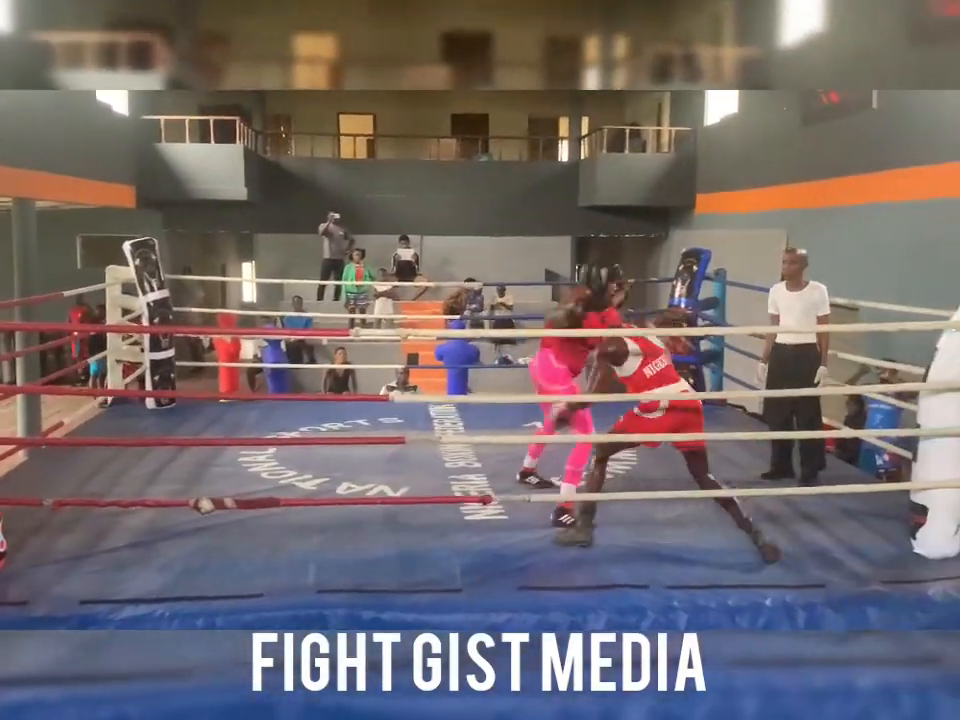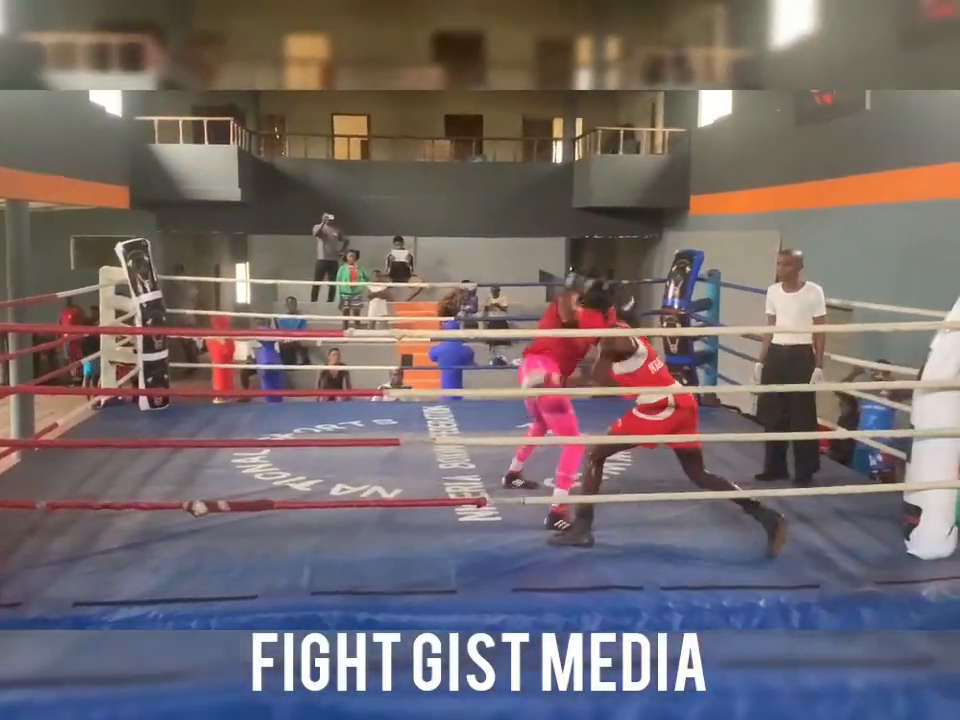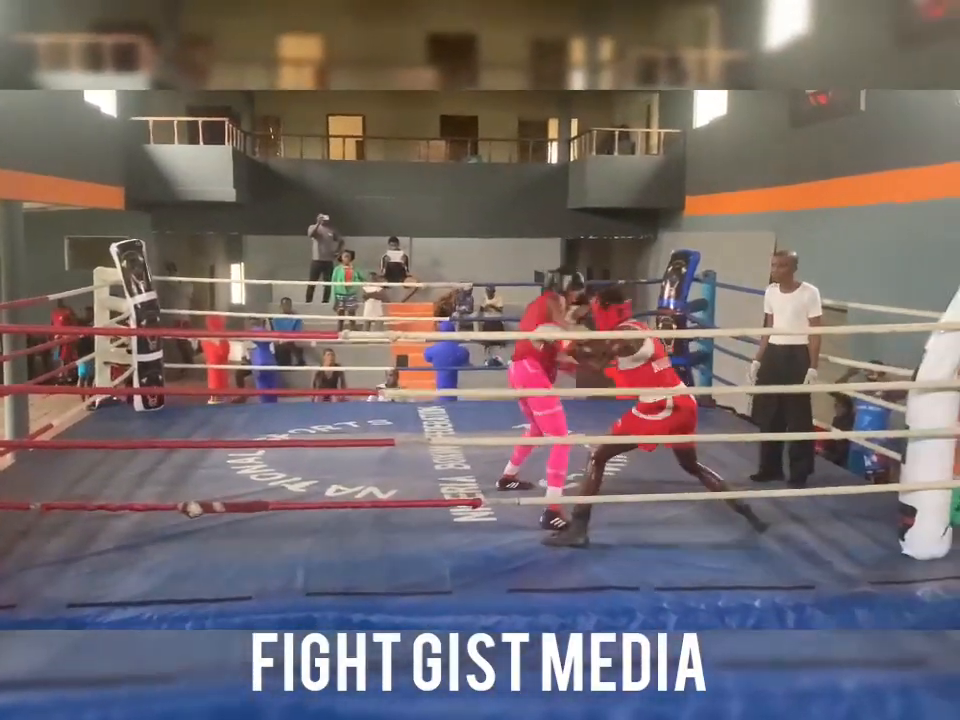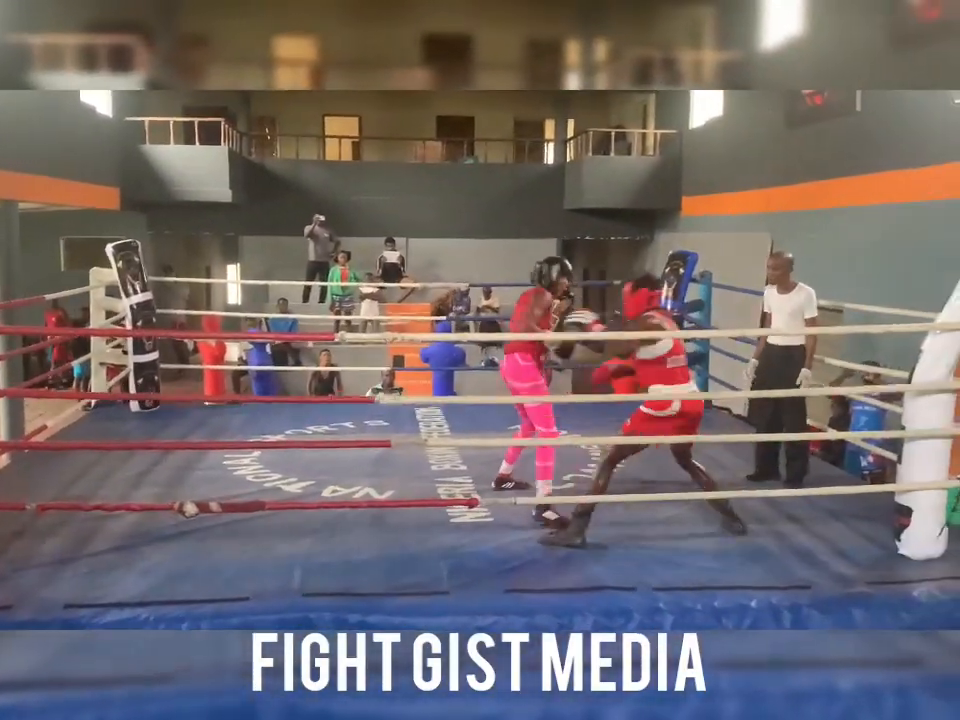
dt=0.1s
person 1, frame 1
left shoulder: (604, 311)
right shoulder: (584, 295)
right elbow: (553, 322)
left hip: (546, 363)
right hip: (554, 364)
left knee: (551, 423)
right knee: (585, 436)
left ankle: (527, 470)
right ankle: (564, 509)
person 1, frame 2
right shoulder: (572, 301)
left hip: (532, 369)
right hip: (545, 370)
left knee: (540, 426)
right knee: (573, 443)
left ankle: (513, 474)
right ankle: (557, 513)
person 1, frame 3
left shoulder: (541, 303)
right shoulder: (556, 300)
right elbow: (551, 332)
left hip: (519, 370)
right hip: (532, 371)
left knee: (538, 428)
right knee: (560, 439)
left ankle: (507, 477)
right ankle: (552, 512)
person 1, frame 4
left shoulder: (532, 296)
right shoulder: (543, 294)
left elbow: (539, 326)
right elbow: (527, 328)
left wrist: (559, 309)
left hip: (512, 363)
right hip: (524, 363)
left knee: (530, 427)
right knee: (548, 433)
left ankle: (503, 476)
right ankle: (543, 505)
person 2, frame 1
left shoulder: (609, 346)
right shoulder: (647, 333)
left elbow: (593, 394)
left wrist: (563, 411)
left hip: (658, 410)
right hip: (689, 403)
left knee: (601, 453)
right knee: (703, 477)
left ankle: (583, 528)
right ankle: (757, 536)
person 2, frame 2
left shoulder: (611, 343)
right shoulder: (626, 333)
left elbow: (599, 386)
left hip: (658, 410)
right hip: (684, 405)
left knee: (595, 456)
right knee: (699, 475)
left ankle: (581, 528)
right ankle: (766, 517)
person 2, frame 3
left shoulder: (622, 333)
right shoulder: (634, 328)
left hip: (657, 410)
right hip: (683, 404)
left knee: (598, 457)
right knee: (691, 464)
left ankle: (577, 529)
right ankle: (746, 513)
person 2, frame 4
left shoulder: (647, 323)
right shoulder: (665, 321)
left elbow: (612, 346)
right wrist: (616, 369)
left hip: (666, 407)
right hip: (692, 404)
left knee: (610, 460)
right knee: (685, 460)
left ankle: (576, 529)
right ankle: (729, 516)
person 3, frame 1
left shoulder: (817, 291)
right shoulder: (776, 291)
left elbow: (823, 331)
left wrist: (823, 364)
right wrist: (763, 361)
left hip: (806, 355)
right hip: (781, 353)
left knee: (808, 416)
right knee: (778, 413)
left ankle: (810, 470)
right ankle: (781, 465)
person 3, frame 2
left shoulder: (813, 292)
right shoulder: (773, 291)
left elbow: (819, 332)
left wrist: (818, 365)
right wrist: (760, 361)
left hip: (801, 356)
right hip: (776, 354)
left knee: (803, 418)
right knee: (772, 414)
left ankle: (805, 472)
right ankle: (775, 467)
person 3, frame 3
left shoulder: (809, 293)
right shoulder: (770, 292)
left elbow: (815, 333)
left wrist: (813, 366)
right wrist: (757, 360)
left hip: (797, 356)
right hip: (773, 353)
left knee: (798, 418)
right knee: (767, 414)
left ankle: (799, 473)
right ankle: (770, 467)
person 3, frame 4
left shoulder: (805, 294)
right shoulder: (769, 292)
left elbow: (811, 334)
left wrist: (807, 367)
right wrist: (755, 358)
left hip: (793, 356)
right hip: (770, 353)
left knee: (794, 418)
right knee: (764, 414)
left ankle: (795, 473)
right ankle: (766, 467)
